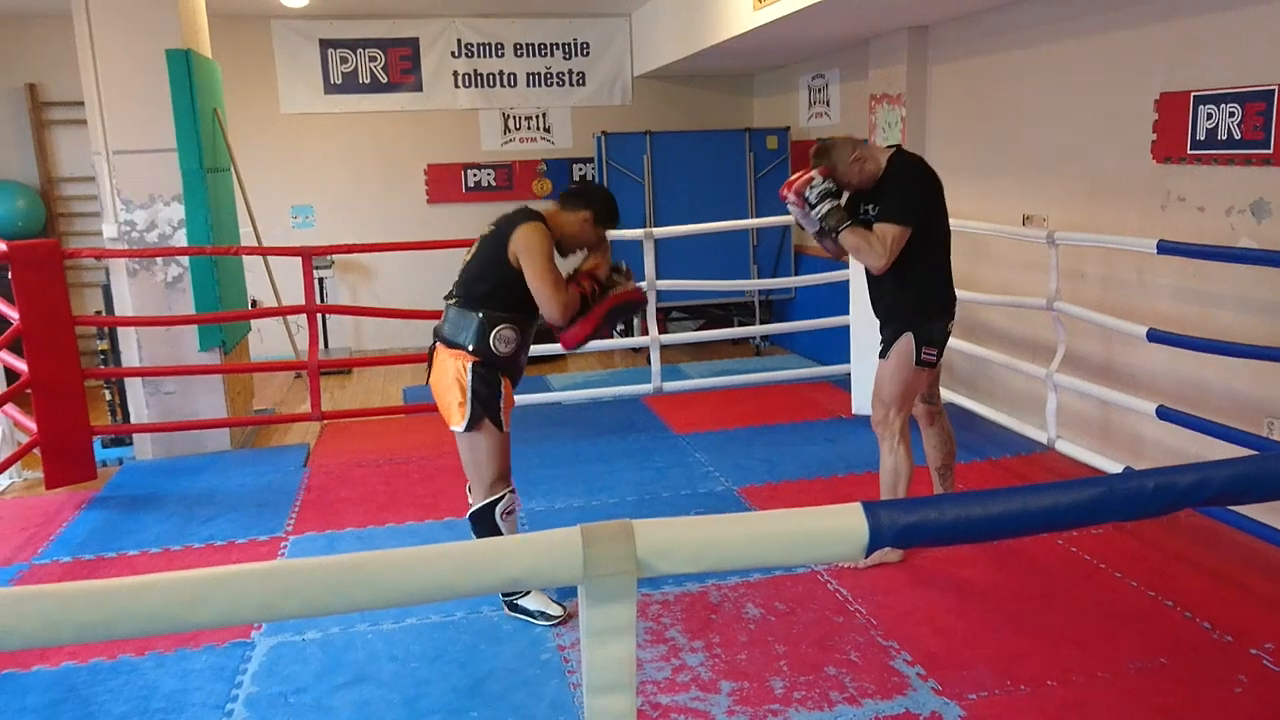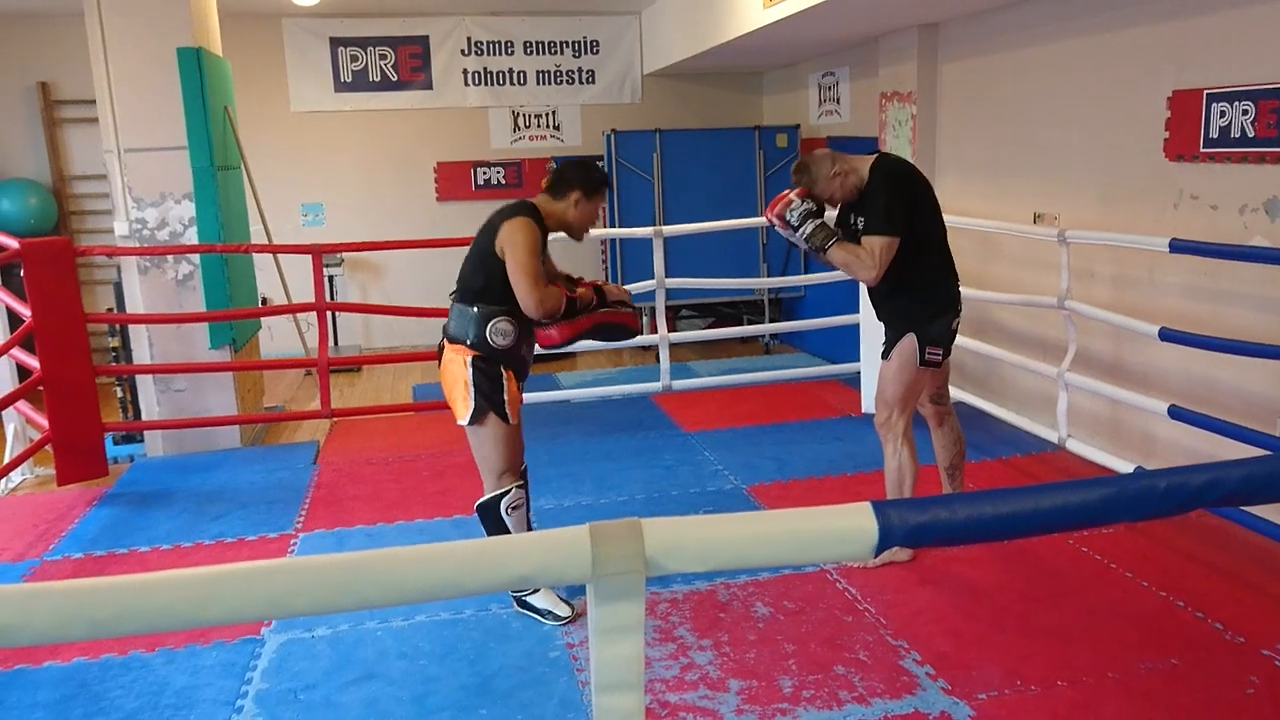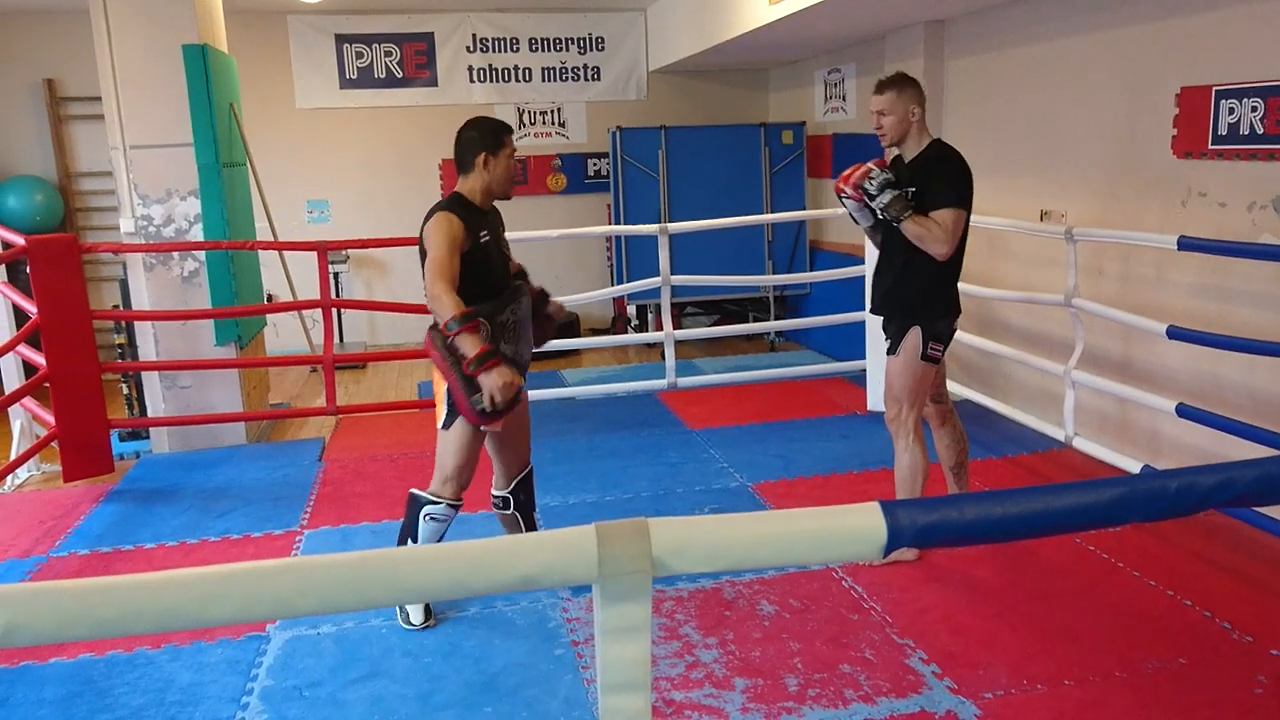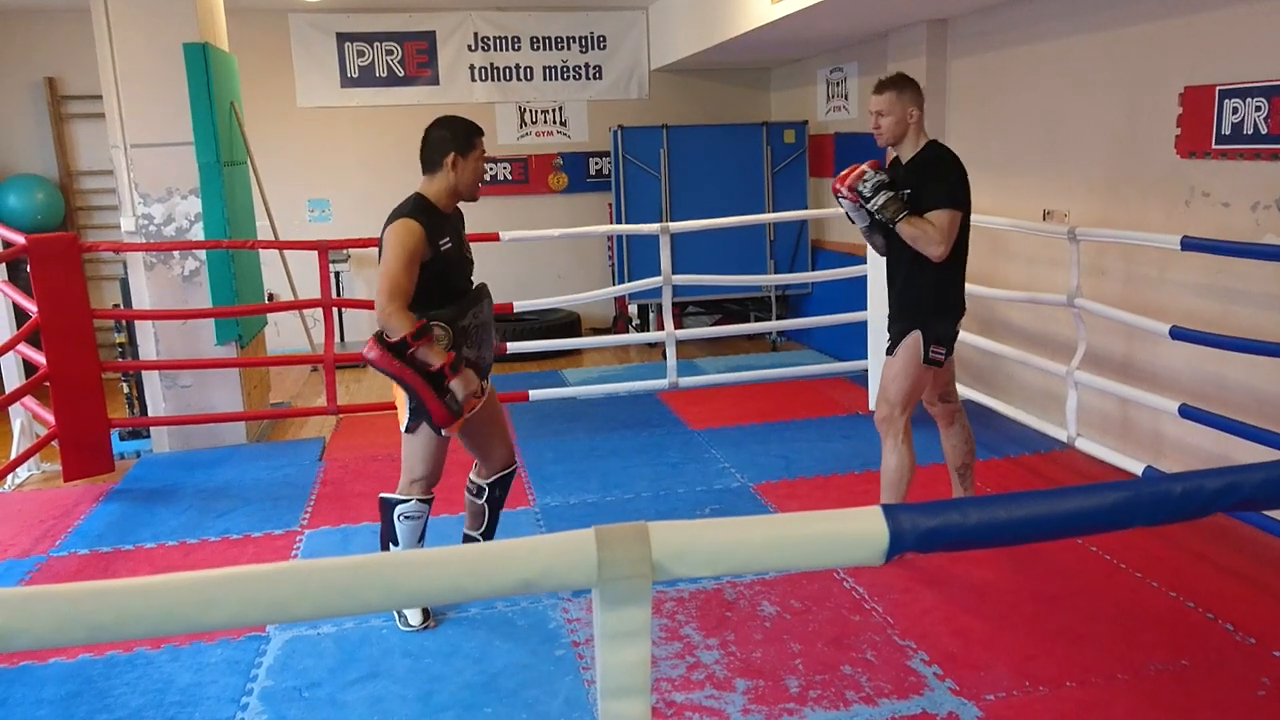
dt=0.4s
person 1, frame 1
left shoulder: (521, 225)
right shoulder: (534, 233)
left elbow: (530, 297)
right elbow: (557, 311)
left wrist: (585, 279)
right wrist: (593, 280)
left hip: (474, 364)
right hip: (470, 369)
left knee: (489, 477)
right knee: (492, 484)
right ankle: (514, 591)
person 1, frame 2
left shoulder: (527, 222)
right shoulder: (521, 226)
left elbow: (548, 279)
right elbow: (537, 303)
left wrist: (594, 293)
right wrist: (593, 297)
left hip: (492, 362)
right hip: (477, 363)
left knee: (513, 467)
right knee: (502, 478)
right ankle: (524, 588)
person 1, frame 3
left shoulder: (489, 216)
right shoulder: (449, 220)
right elbow: (440, 296)
left wrist: (542, 306)
right wrist: (485, 363)
left hip: (501, 365)
right hip: (469, 372)
left knee: (516, 466)
right knee: (451, 484)
person 1, frame 4
left shoulder: (450, 216)
right shoulder: (409, 227)
right elbow: (389, 310)
left wrist: (473, 351)
right wrist: (448, 368)
left hip: (467, 368)
right hip: (430, 377)
left knee: (499, 461)
right knee: (419, 484)
person 2, frame 1
left shoulder: (908, 177)
right shoulder: (866, 183)
left elbow: (879, 257)
right elbow: (840, 249)
left wrist: (831, 210)
right wrist: (812, 218)
left hip: (920, 312)
right hip: (904, 310)
left knee: (887, 418)
right knee: (926, 408)
left ankle: (888, 539)
person 2, frame 2
left shoulder: (889, 183)
right shoulder: (860, 187)
left elbow: (869, 269)
right elbow: (846, 256)
left wrist: (816, 230)
right wrist: (806, 234)
left hip: (923, 313)
right hip: (918, 311)
left knee: (891, 419)
right knee: (936, 409)
person 2, frame 3
left shoulder: (945, 165)
right shoulder: (896, 167)
left elbow: (941, 243)
left wrist: (891, 203)
right wrist: (865, 213)
left hip: (926, 310)
right hip: (904, 306)
left knee: (901, 416)
right knee: (935, 408)
person 2, frame 4
left shoulder: (941, 166)
right shoulder: (894, 169)
left elbow: (937, 245)
left wrist: (886, 204)
right wrist: (863, 216)
left hip: (930, 311)
right hip: (912, 308)
left knee: (890, 418)
right knee: (943, 407)
right ankle: (964, 504)
